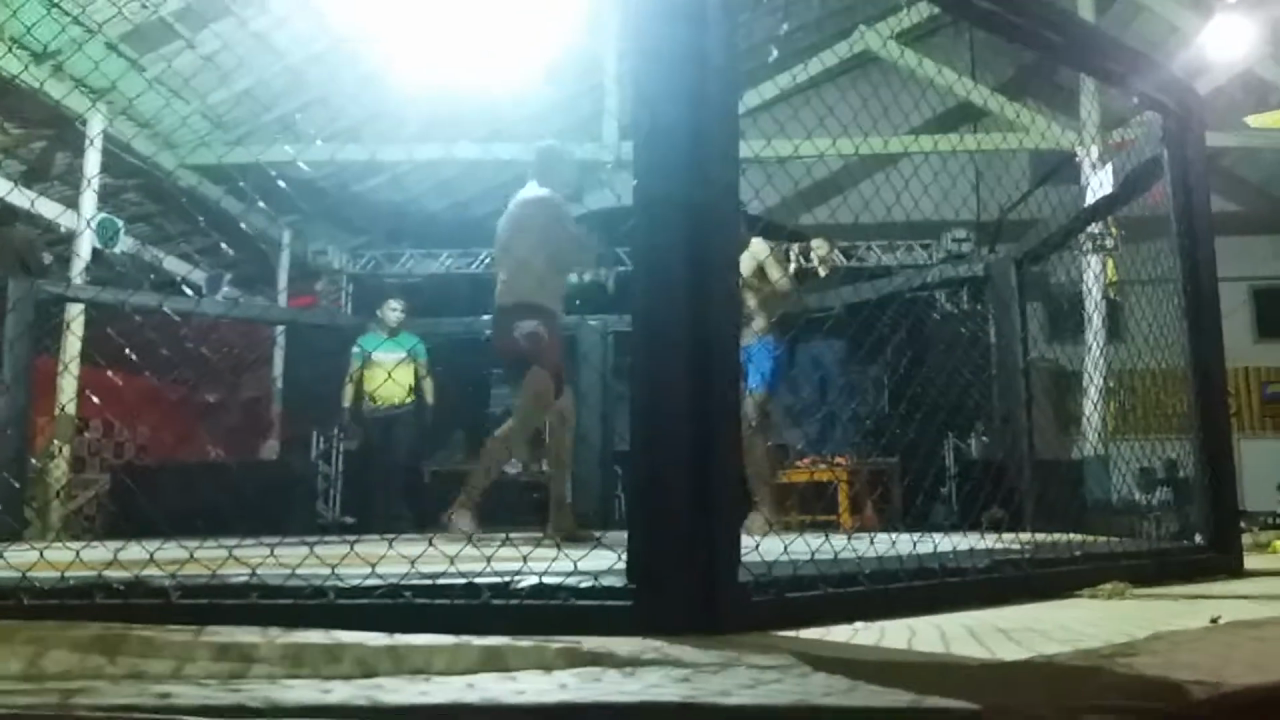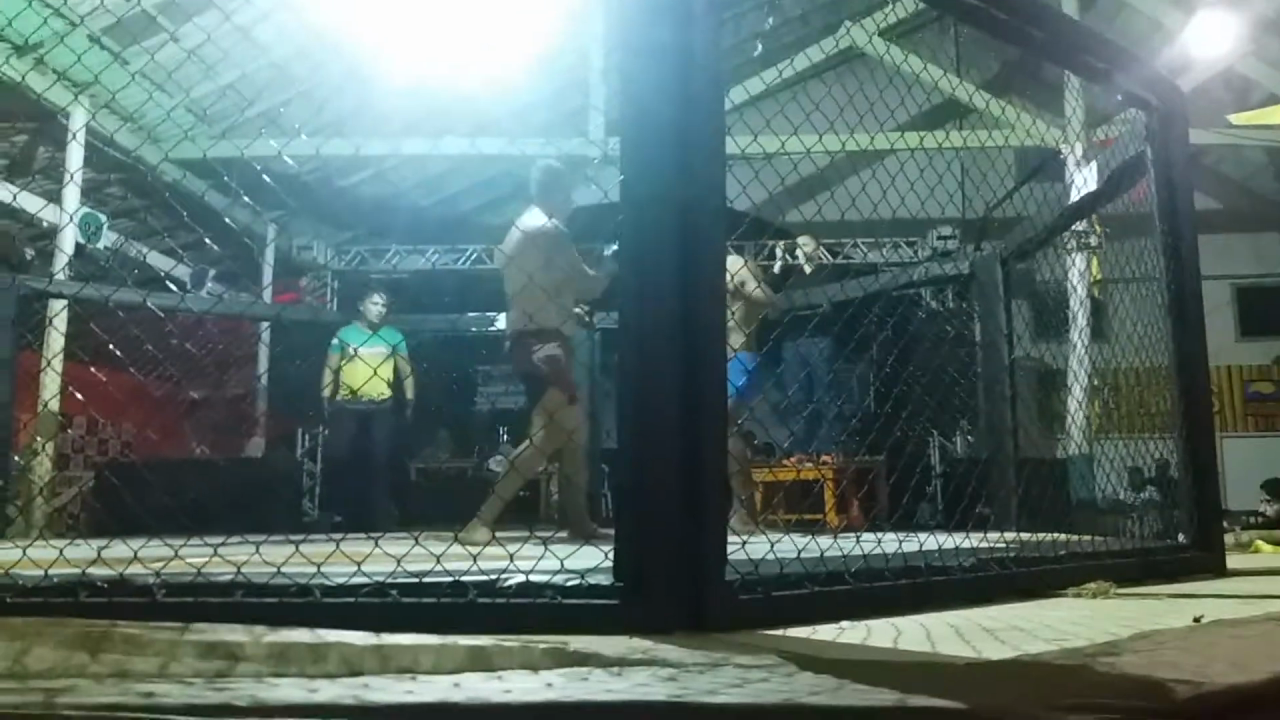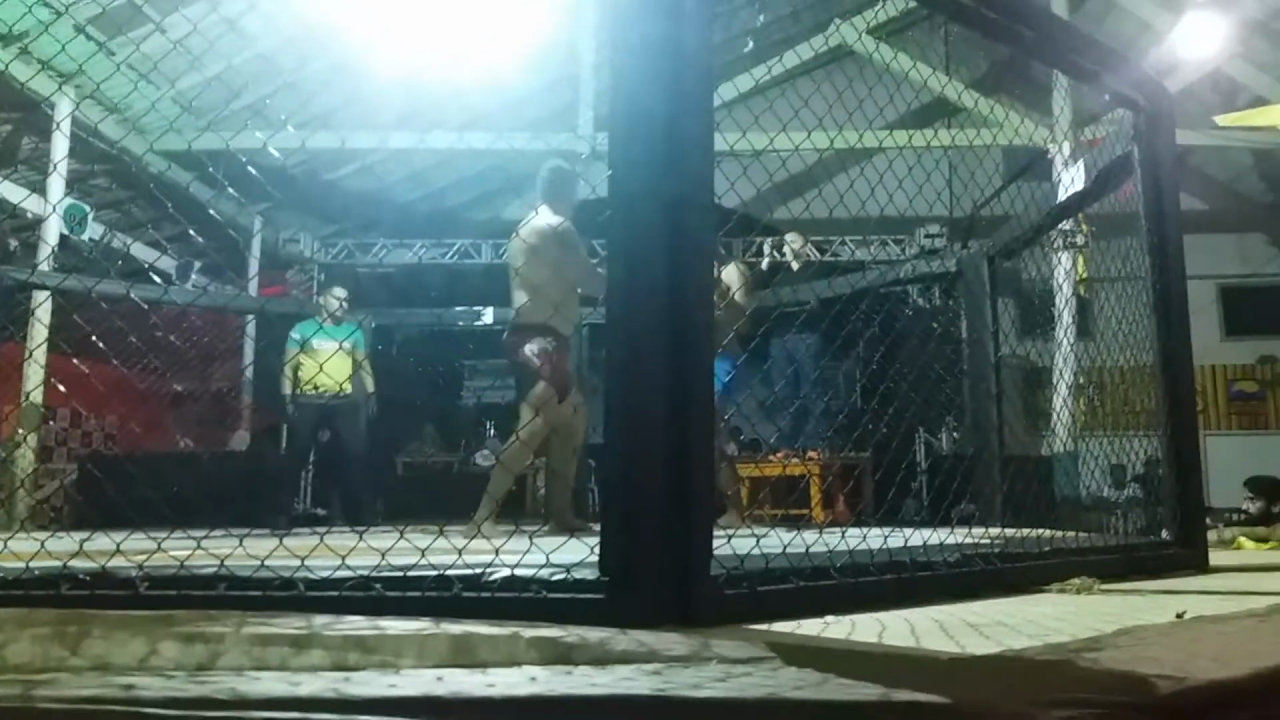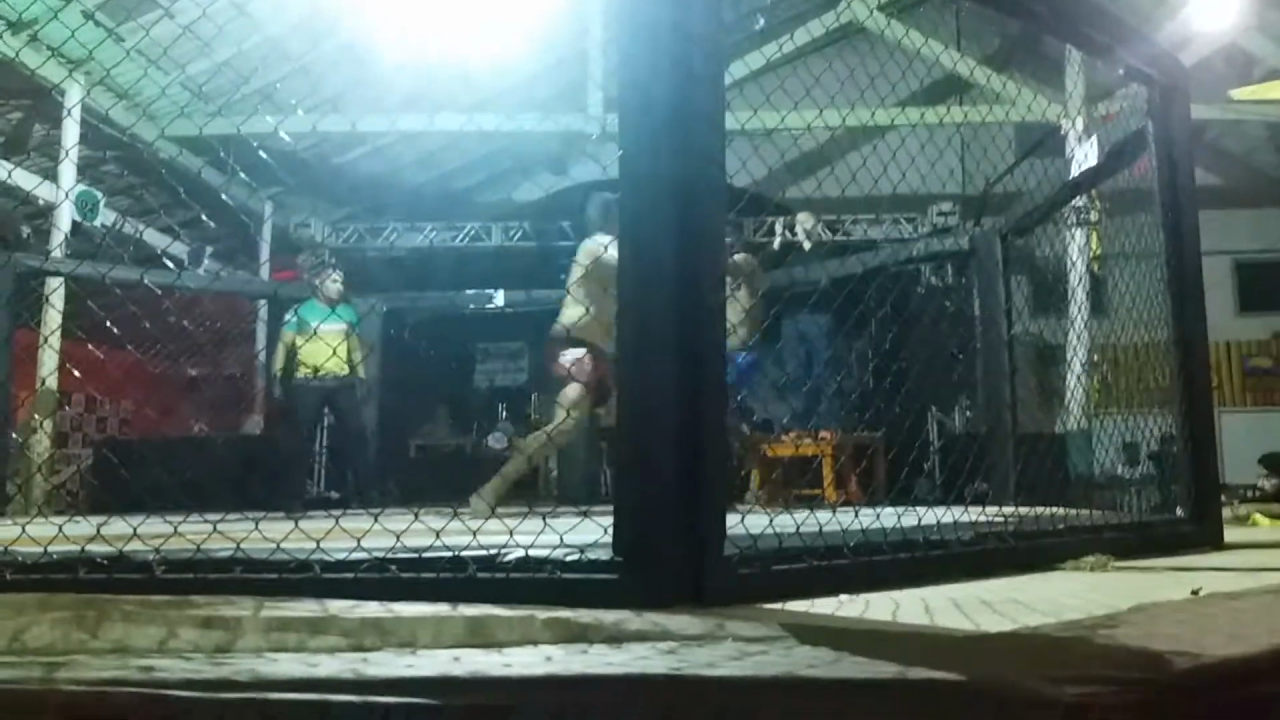
dt=0.3s
person 1, frame 1
left shoulder: (520, 207)
right shoulder: (545, 202)
right elbow: (584, 254)
left wrist: (577, 275)
right wrist: (587, 253)
left hip: (523, 320)
right hip: (528, 321)
left knee: (562, 417)
right knee: (530, 414)
left ankle: (561, 519)
right ankle: (465, 505)
person 1, frame 2
left shoulder: (520, 230)
right shoulder: (548, 230)
right elbow: (588, 286)
left wrist: (574, 306)
right wrist: (608, 273)
left hip: (533, 341)
right hip: (542, 343)
left knee: (574, 428)
right knee: (548, 433)
left ankle: (578, 520)
right ankle: (482, 521)
person 1, frame 3
left shoulder: (528, 228)
right shoulder: (557, 228)
right elbow: (594, 283)
left wrist: (581, 294)
right wrist: (608, 278)
left hip: (541, 337)
right hip: (539, 338)
left knee: (573, 421)
right knee: (538, 425)
left ankle: (561, 513)
right ankle: (484, 515)
person 1, frame 4
left shoulder: (605, 248)
right shoulder: (602, 248)
left hip: (595, 353)
right hip: (576, 349)
right knee: (565, 425)
right ankle: (489, 494)
person 2, frame 1
left shoulder: (760, 249)
left elbow: (787, 293)
left wrist: (756, 290)
left hip: (762, 346)
right hip: (739, 348)
left knee: (752, 420)
right knee: (747, 425)
left ankle: (766, 507)
right ankle: (760, 505)
person 2, frame 2
left shoulder: (737, 265)
left elbow: (769, 303)
left wrist: (740, 286)
left hip: (740, 360)
left knee: (725, 426)
right knee: (725, 429)
left ankle: (745, 513)
right ankle: (741, 507)
person 2, frame 3
left shoulder: (734, 269)
left elbow: (741, 318)
left wrist: (718, 290)
left hip: (724, 359)
right hip: (713, 359)
left knee: (714, 433)
right knee: (717, 434)
left ankle: (736, 511)
right ankle: (734, 509)
person 2, frame 4
left shoulder: (745, 263)
right shoulder: (727, 273)
left hip: (742, 354)
right hip: (730, 353)
left knee: (734, 421)
right knee: (736, 421)
person 3, frame 1
left shoulder: (413, 342)
right shoulder: (364, 343)
left elbow: (424, 376)
right elbow: (352, 378)
left wrist: (430, 405)
right wrist: (346, 409)
left hip: (404, 413)
right hip: (373, 414)
left knee: (399, 465)
right knee: (375, 469)
left ankle: (397, 519)
right ankle: (376, 521)
person 3, frame 2
left shoulder: (394, 337)
right shoulder: (343, 335)
left elbow: (406, 371)
right elbow: (330, 370)
left wrist: (409, 401)
right wrist: (326, 400)
left hip: (382, 408)
right hip: (346, 406)
left knee: (380, 463)
right knee: (338, 458)
left ankle: (381, 519)
right ankle: (342, 515)
person 3, frame 3
left shoulder: (353, 331)
right shoulder: (302, 330)
left elbow: (363, 365)
right elbow: (289, 366)
left wrist: (371, 394)
right wrist: (288, 398)
left hip: (344, 402)
right hip: (308, 402)
left knee: (355, 454)
right knee: (297, 456)
left ankle: (356, 513)
right ankle: (283, 512)
person 3, frame 4
left shoulder: (348, 313)
right shoulder: (300, 312)
left elbow: (355, 348)
right elbow: (283, 346)
left wrist: (361, 378)
right wrist: (276, 378)
left hip: (342, 383)
right hip: (308, 384)
left knee: (356, 432)
right knee: (303, 440)
left ankle: (359, 489)
right ankle: (296, 494)
person 4, frame 1
left shoulder: (839, 275)
right shoulder: (804, 275)
left wrist: (820, 268)
right wrist: (794, 265)
left hip: (832, 341)
right hip: (805, 342)
left knee: (839, 397)
right knee: (808, 399)
left ankle: (842, 451)
right ankle: (814, 450)
person 4, frame 2
left shoulder: (826, 272)
right shoulder: (790, 272)
left wrist: (806, 264)
right wrist: (779, 263)
left hip: (818, 339)
right hip: (792, 341)
left knee: (823, 396)
right knee: (795, 398)
left ankle: (827, 449)
right ankle: (801, 449)
person 4, frame 3
left shoulder: (813, 269)
right shoulder: (777, 269)
left wrist: (793, 261)
right wrist: (767, 260)
left hip: (805, 336)
right hip: (779, 337)
left knee: (811, 392)
right knee: (782, 394)
left ankle: (815, 444)
right ankle: (787, 444)
person 4, frame 4
left shoulder: (825, 249)
right shoulder: (789, 250)
left elbow: (825, 271)
right elbow: (767, 270)
left wrist: (805, 240)
right wrist: (778, 239)
left hip: (818, 315)
right hip: (791, 317)
left knee: (823, 372)
right knee: (794, 374)
left ankle: (827, 425)
right ankle: (799, 425)
